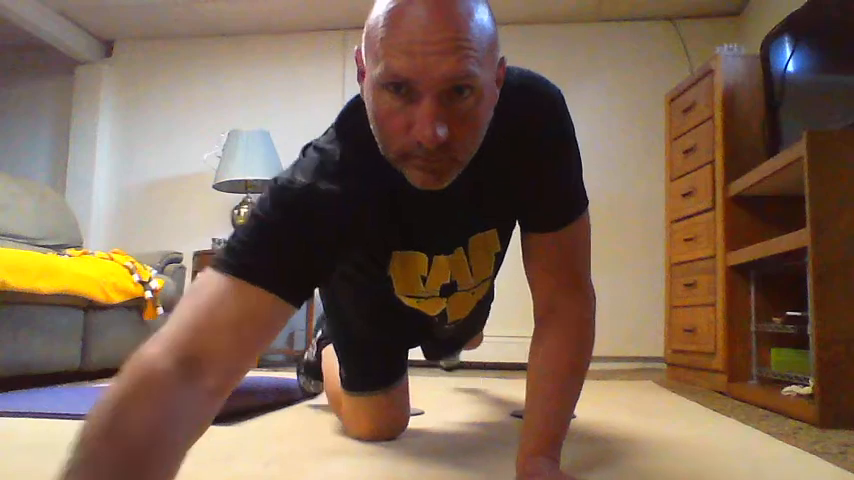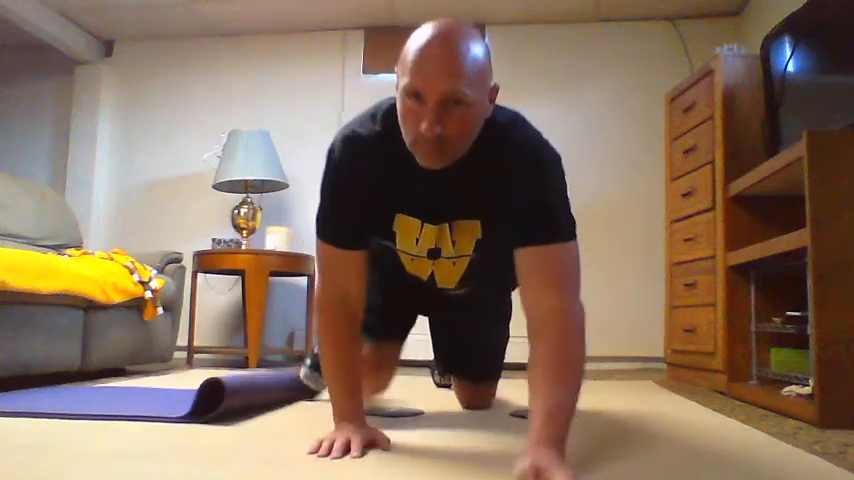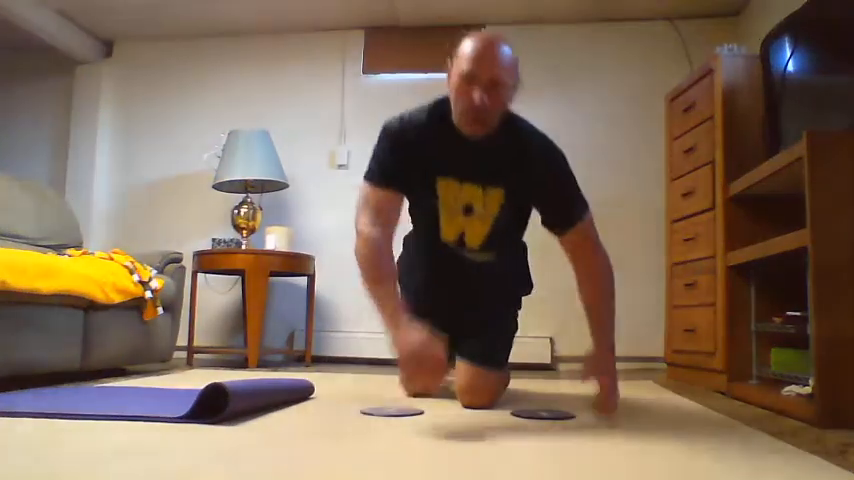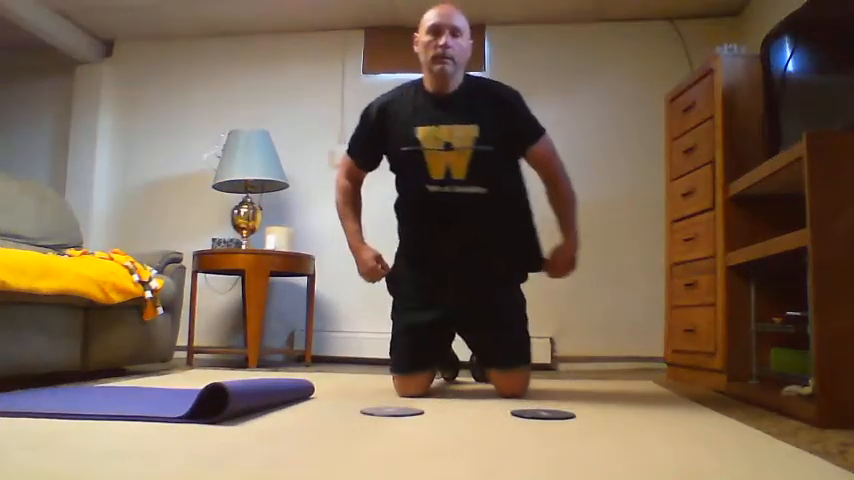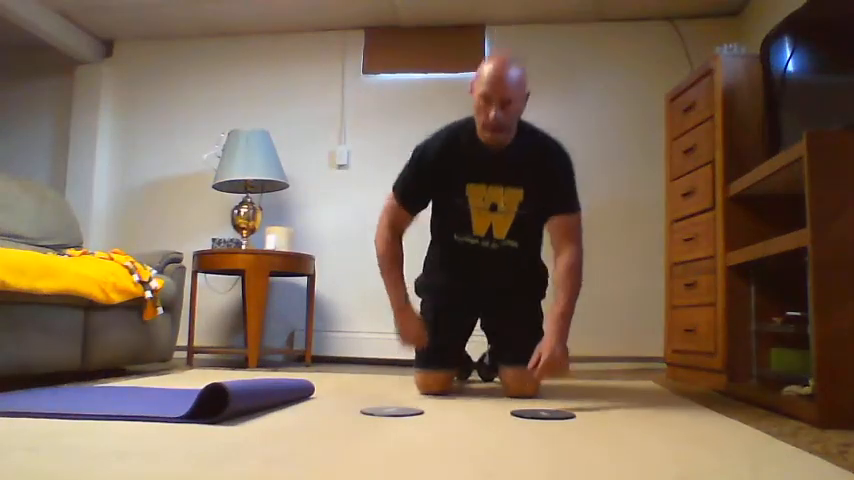
dt=0.7s
person 1, frame 1
left shoulder: (536, 118)
right shoulder: (320, 184)
left elbow: (564, 300)
right elbow: (182, 362)
left hip: (459, 294)
right hip: (368, 297)
left knee: (458, 340)
right ankle: (328, 356)
person 1, frame 2
left shoulder: (528, 157)
right shoulder: (355, 150)
left elbow: (555, 306)
right elbow: (339, 293)
right wrist: (347, 418)
left hip: (480, 283)
right hip: (392, 268)
left knee: (476, 400)
right knee: (370, 377)
left ankle: (449, 359)
right ankle: (327, 358)
person 1, frame 3
left shoulder: (537, 154)
right shoulder: (406, 135)
left elbow: (589, 255)
right elbow: (371, 230)
left wrist: (604, 354)
right wrist: (400, 326)
left hip: (496, 278)
right hip: (427, 270)
left knee: (478, 394)
right knee: (418, 385)
left ankle: (480, 360)
right ankle: (449, 355)
person 1, frame 4
left shoulder: (501, 102)
right shoulder: (385, 111)
left elbow: (552, 170)
right elbow: (348, 178)
left wrist: (569, 241)
right wrist: (357, 245)
left hip: (493, 270)
right hip: (418, 272)
left knee: (513, 388)
right knee: (411, 388)
left ankle: (479, 357)
right ankle: (440, 352)
person 1, frame 5
left shoulder: (550, 158)
right shoulder: (437, 151)
left elbow: (568, 250)
right elbow: (389, 231)
left wrist: (557, 332)
right wrist: (403, 311)
left hip: (515, 283)
right hip: (448, 279)
left knee: (524, 386)
right knee: (432, 384)
left ankle: (495, 360)
right ankle: (458, 361)
